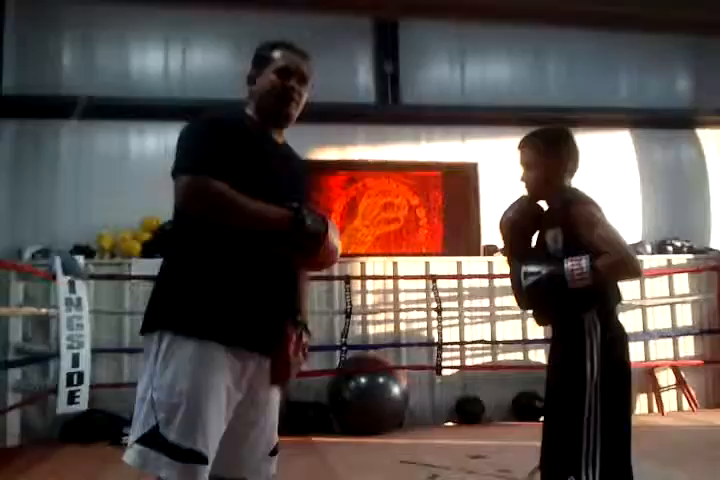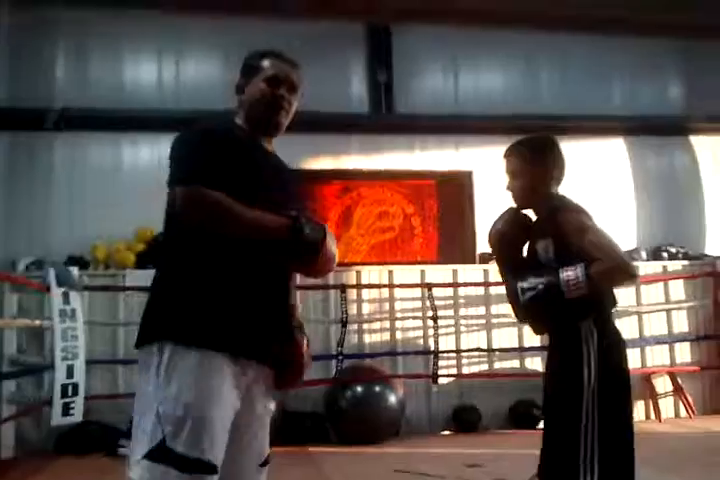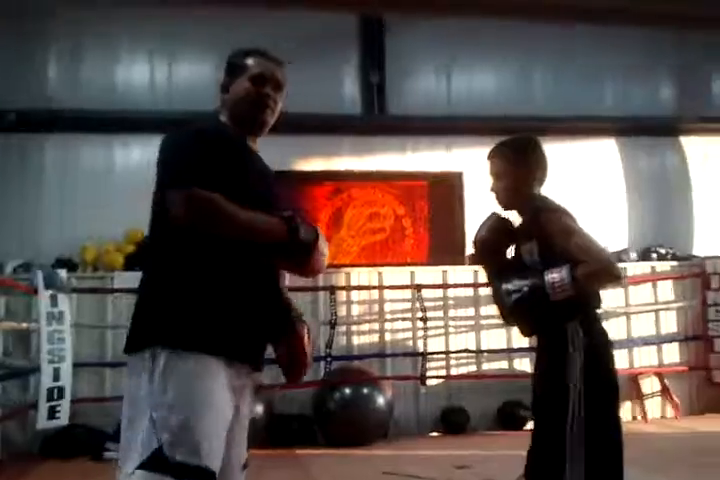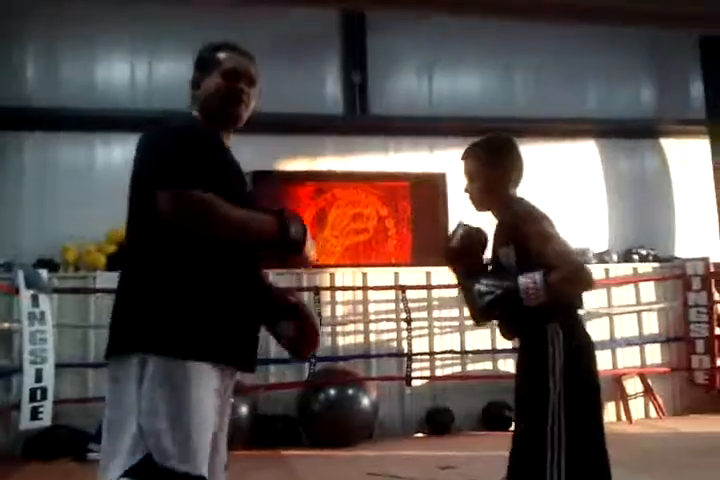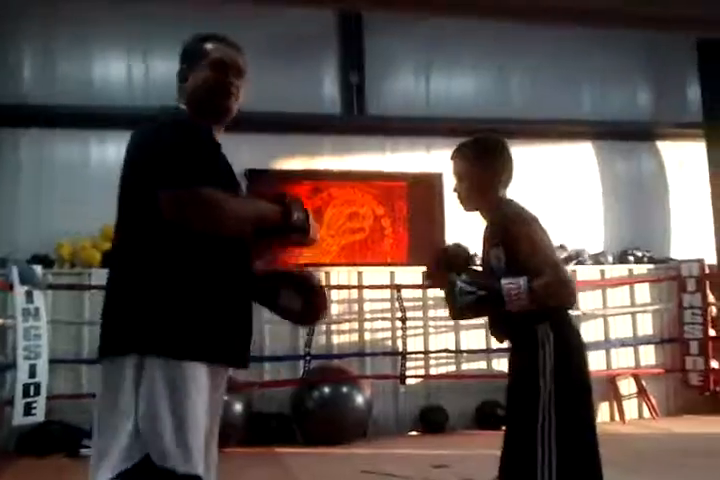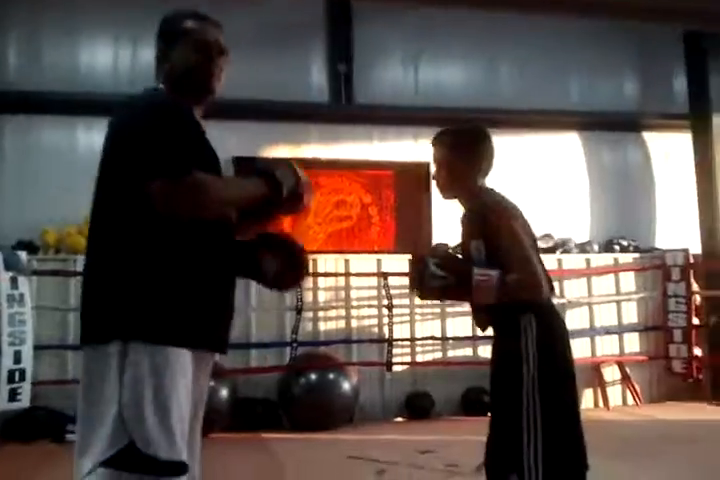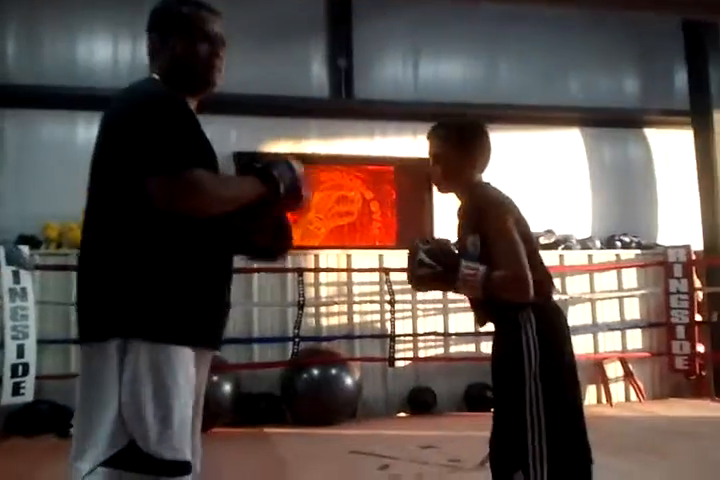
dt=0.1s
person 1, frame 1
left shoulder: (294, 166)
right shoulder: (215, 131)
right elbow: (196, 195)
left wrist: (293, 324)
right wrist: (299, 222)
left hip: (260, 338)
right hip: (196, 327)
person 1, frame 2
left shoulder: (280, 172)
right shoulder: (207, 141)
right elbow: (193, 205)
left wrist: (290, 331)
right wrist: (298, 231)
left hip: (256, 347)
right hip: (193, 336)
person 1, frame 3
left shoulder: (260, 170)
right shoulder: (197, 142)
right elbow: (190, 207)
left wrist: (286, 320)
right wrist: (292, 231)
left hip: (233, 345)
right hip: (182, 339)
person 1, frame 4
left shoulder: (224, 162)
right shoulder: (174, 140)
right elbow: (182, 208)
left wrist: (274, 306)
right wrist: (282, 228)
left hip: (215, 345)
right hip: (166, 342)
person 1, frame 5
left shoulder: (200, 145)
right shoulder: (169, 134)
right elbow: (187, 208)
right wrist: (283, 212)
left hip: (197, 341)
right hip: (159, 340)
person 1, frame 6
left shoulder: (180, 126)
right shoulder: (152, 115)
right elbow: (179, 196)
right wrist: (271, 184)
left hip: (180, 325)
right hip: (143, 325)
person 1, frame 7
left shoulder: (169, 113)
right shoulder: (150, 106)
right elbow: (180, 194)
left wrist: (246, 229)
right wrist: (270, 182)
left hip: (170, 321)
right hip: (140, 323)
person 2, frame 1
left shoulder: (578, 209)
right shoulder: (550, 217)
left elbow: (627, 264)
right elbow: (535, 302)
left wrist: (558, 273)
right wrist: (517, 247)
left hip: (592, 338)
right hip: (569, 340)
person 2, frame 2
left shoulder: (567, 216)
right shoulder: (540, 225)
left elbow: (623, 268)
right elbow: (530, 311)
left wrist: (555, 284)
right wrist: (508, 259)
left hip: (589, 345)
right hip: (566, 347)
person 2, frame 3
left shoulder: (550, 218)
right shoulder: (526, 228)
left elbow: (608, 269)
right elbow: (522, 304)
left wrist: (539, 286)
right wrist: (496, 264)
left hip: (575, 345)
right hip: (555, 348)
person 2, frame 4
left shoulder: (527, 221)
right shoulder: (505, 229)
left elbow: (580, 276)
right elbow: (503, 313)
left wrist: (513, 290)
right wrist: (469, 272)
left hip: (556, 346)
right hip: (537, 348)
person 2, frame 5
left shoulder: (516, 223)
right shoulder: (496, 226)
left elbow: (563, 289)
left wrist: (494, 292)
right wrist: (461, 284)
left hip: (547, 347)
right hip: (530, 348)
person 2, frame 6
left shoulder: (496, 212)
right shoulder: (475, 215)
left elbow: (534, 285)
left wrist: (463, 279)
right wrist: (451, 273)
left hip: (530, 335)
right hip: (513, 336)
person 2, frame 7
left shoulder: (492, 208)
right shoulder: (471, 209)
left elbow: (521, 286)
left wrist: (454, 273)
right wrist: (444, 269)
left hip: (531, 331)
right hip: (514, 331)
left knee: (534, 451)
right knee: (512, 449)
